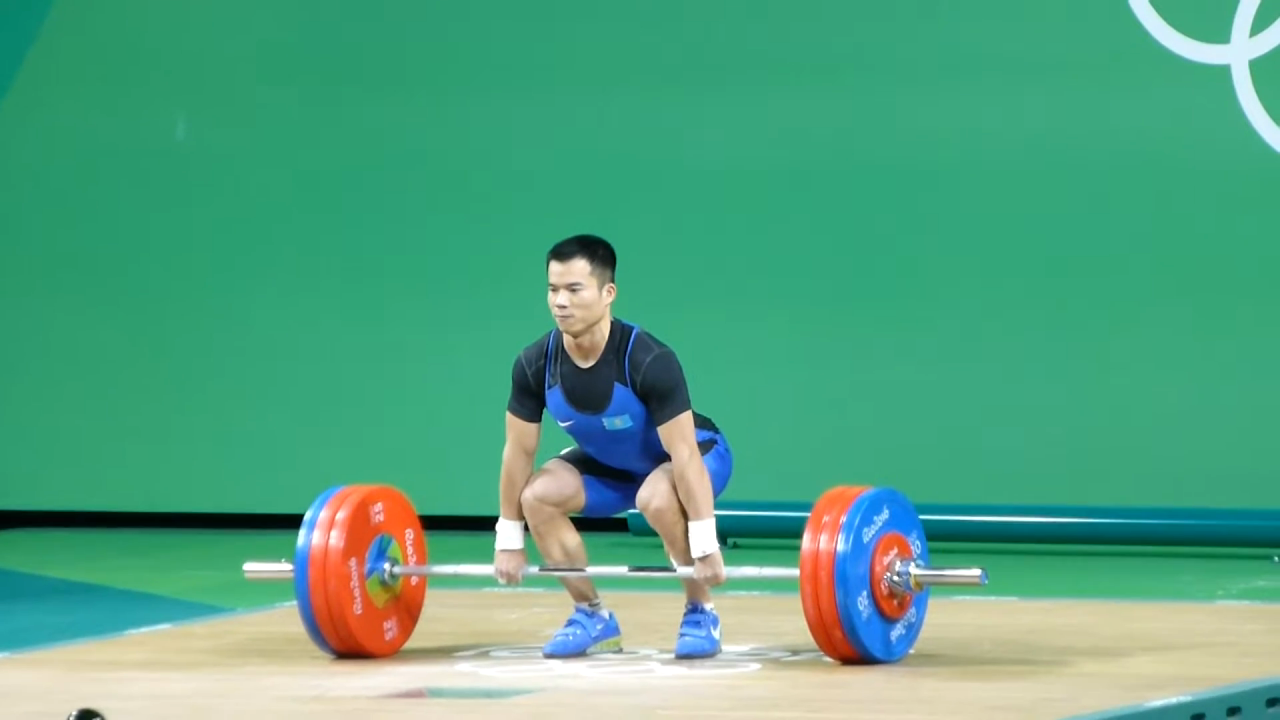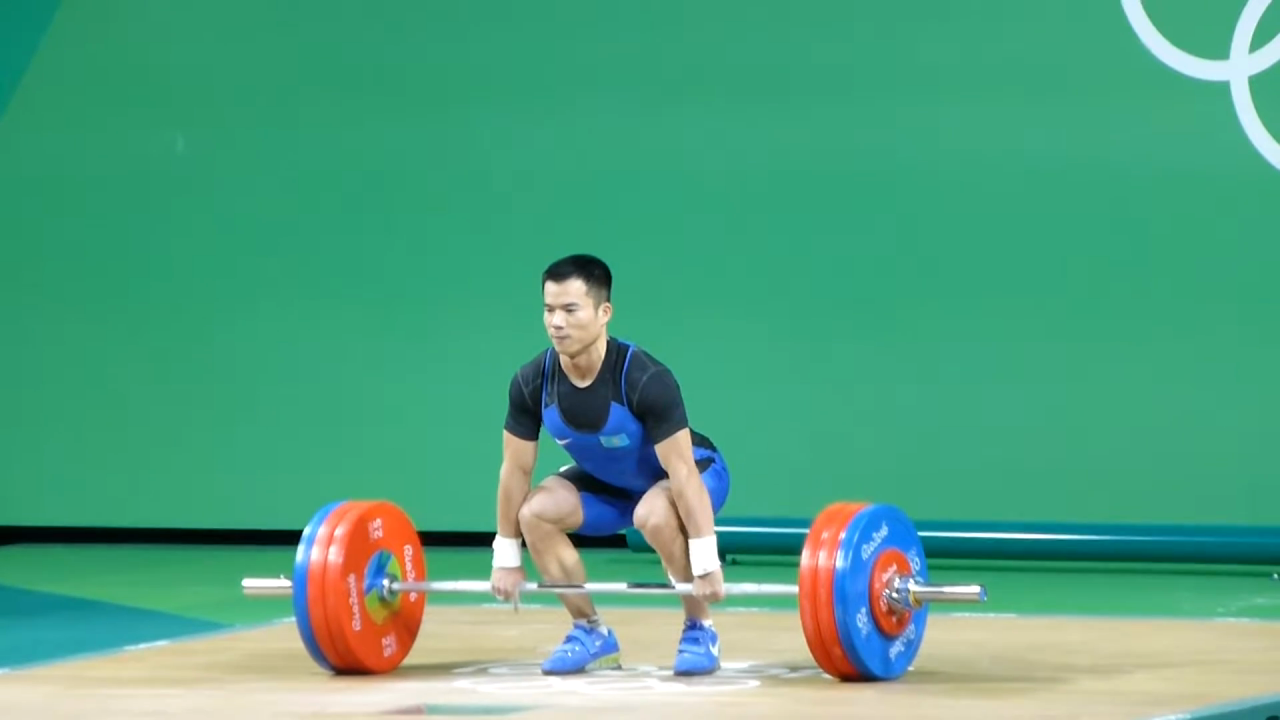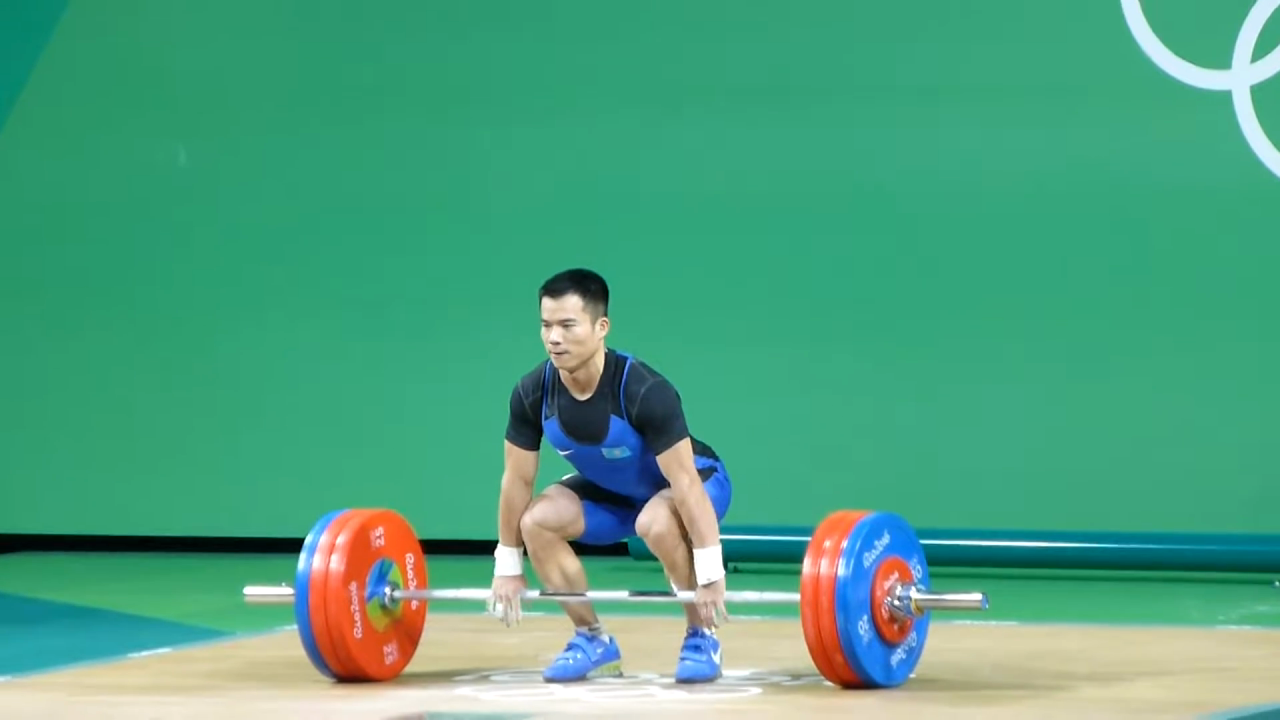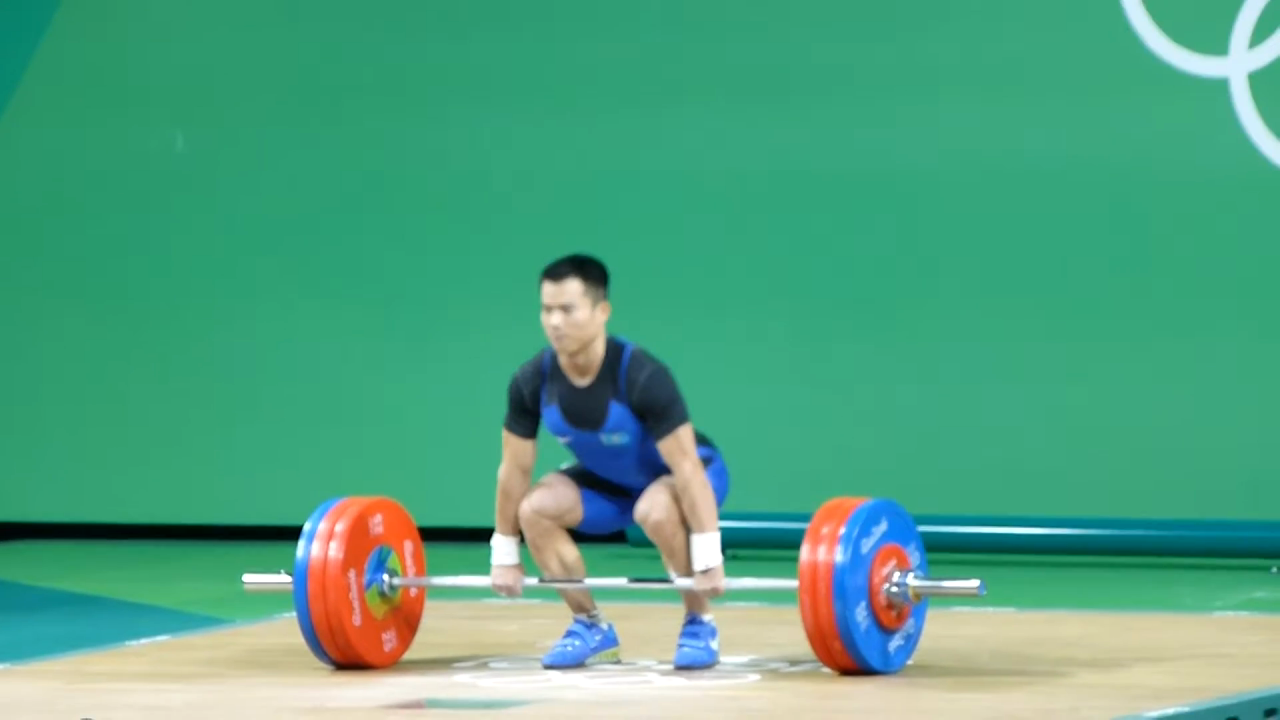
dt=0.2s
person 1, frame 1
left shoulder: (648, 359)
right shoulder: (535, 363)
left elbow: (683, 454)
right elbow: (518, 451)
left wrist: (706, 544)
right wrist: (509, 540)
left hip: (697, 452)
right hip: (610, 462)
left knee: (656, 498)
right knee: (537, 495)
left ankle: (701, 614)
right ankle: (592, 615)
person 1, frame 2
left shoulder: (645, 378)
right shoulder: (531, 381)
left elbow: (682, 472)
right elbow: (515, 470)
left wrist: (706, 563)
right wrist: (507, 558)
left hip: (694, 470)
right hip: (610, 480)
left knee: (654, 514)
right knee: (535, 511)
left ankle: (699, 631)
right ankle: (592, 632)
person 1, frame 3
left shoulder: (643, 390)
right shoulder: (532, 392)
left elbow: (684, 482)
right elbow: (516, 480)
left wrist: (711, 574)
right wrist: (507, 567)
left hip: (697, 479)
right hip: (612, 489)
left knee: (657, 523)
right knee: (537, 520)
left ankle: (702, 639)
right ankle: (594, 639)
person 1, frame 4
left shoulder: (643, 376)
right shoulder: (531, 381)
left elbow: (686, 468)
right elbow: (514, 468)
left wrist: (707, 558)
right wrist: (504, 556)
left hip: (690, 470)
right hip: (609, 478)
left knee: (656, 511)
right knee: (534, 509)
left ankle: (700, 625)
right ankle: (591, 626)
